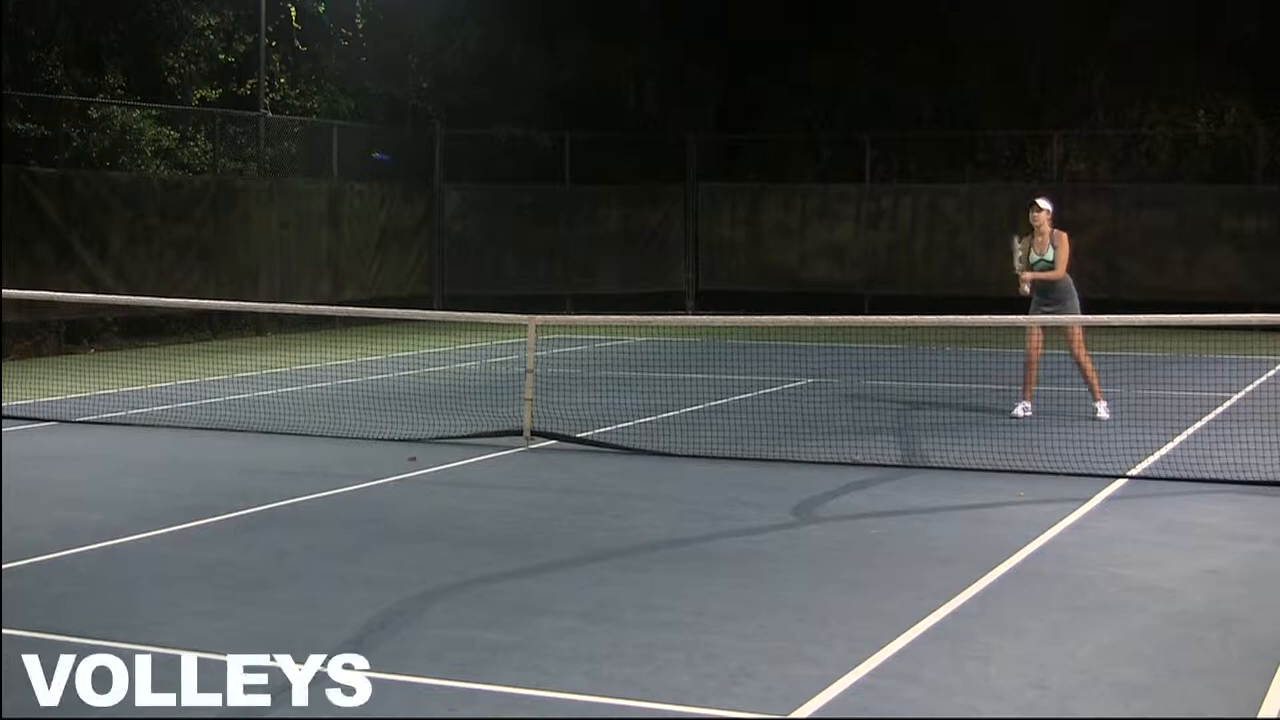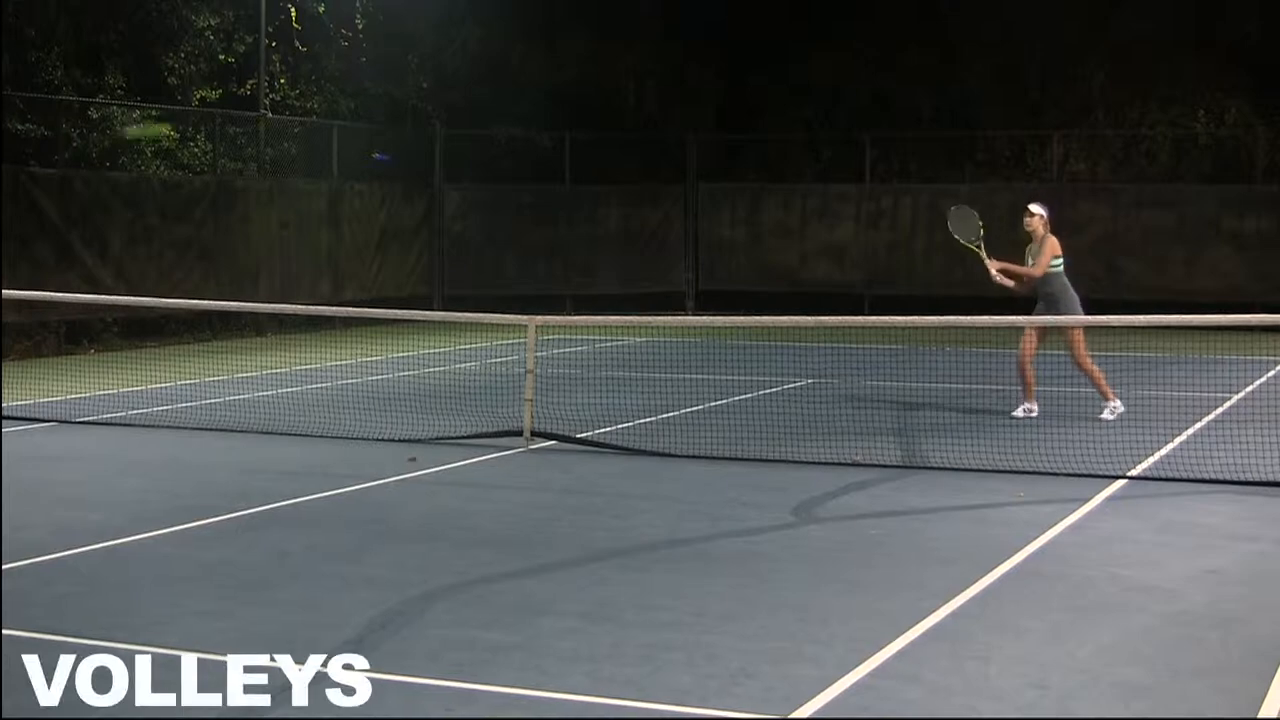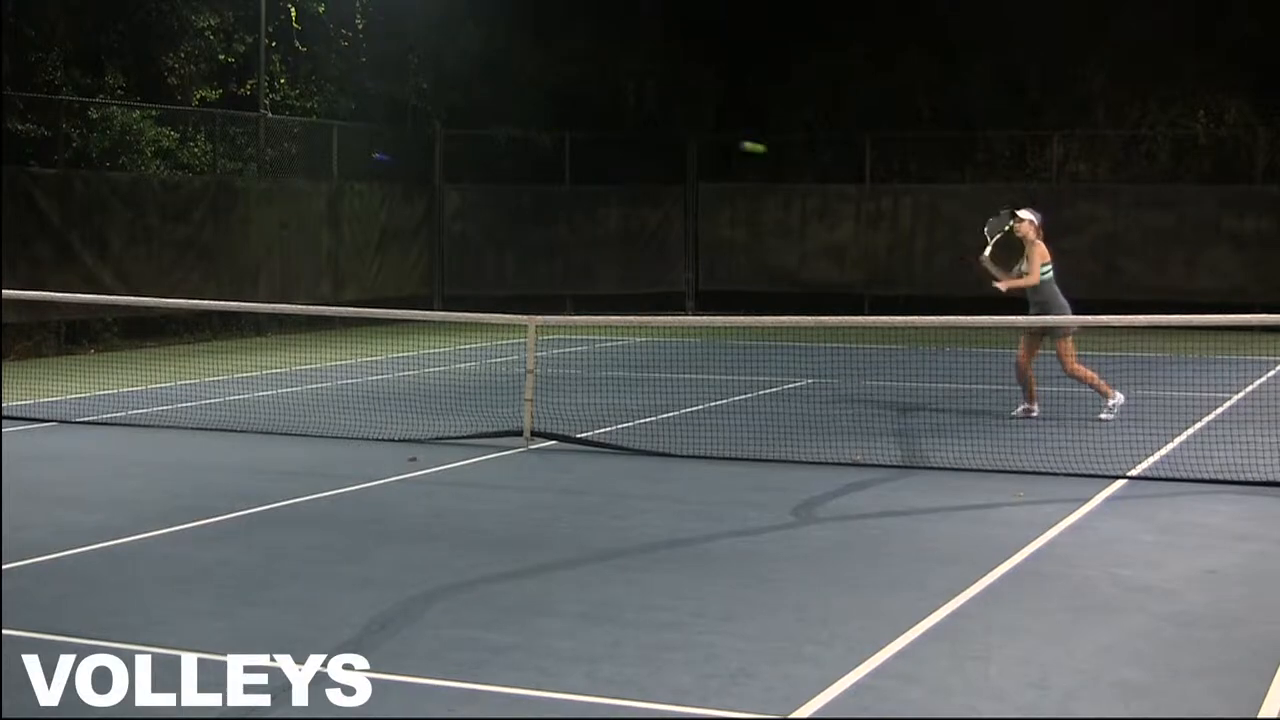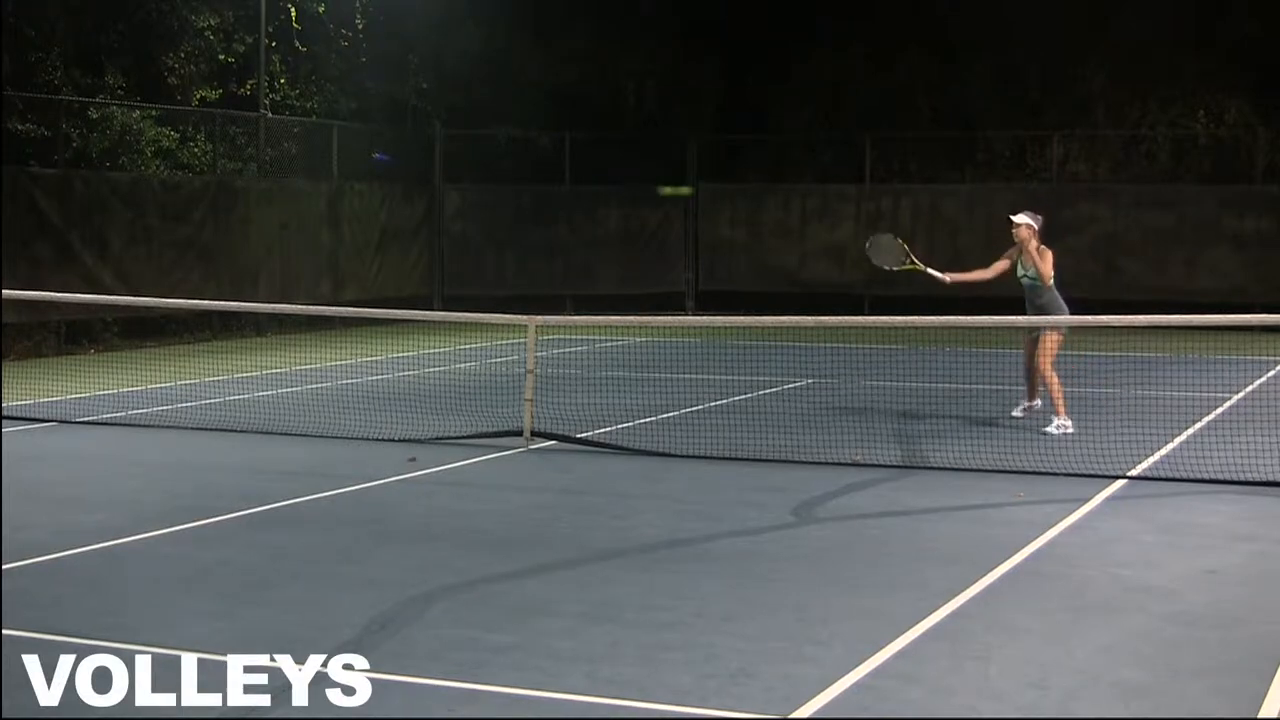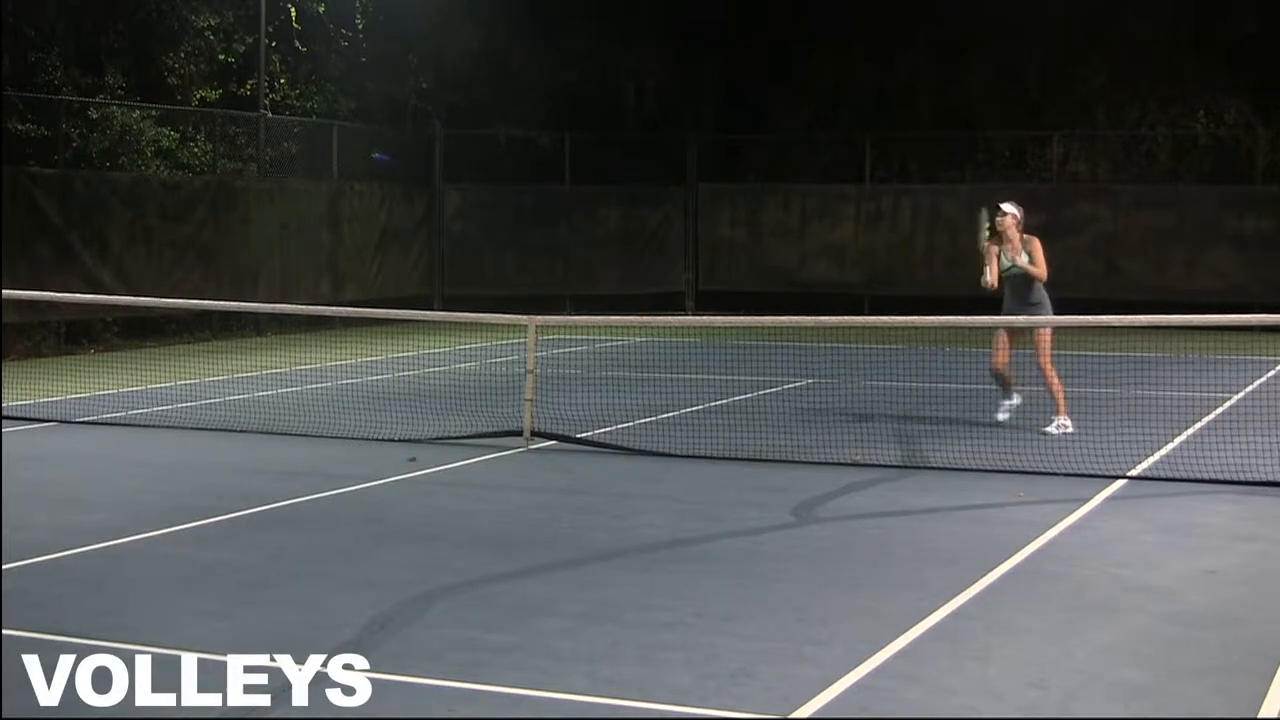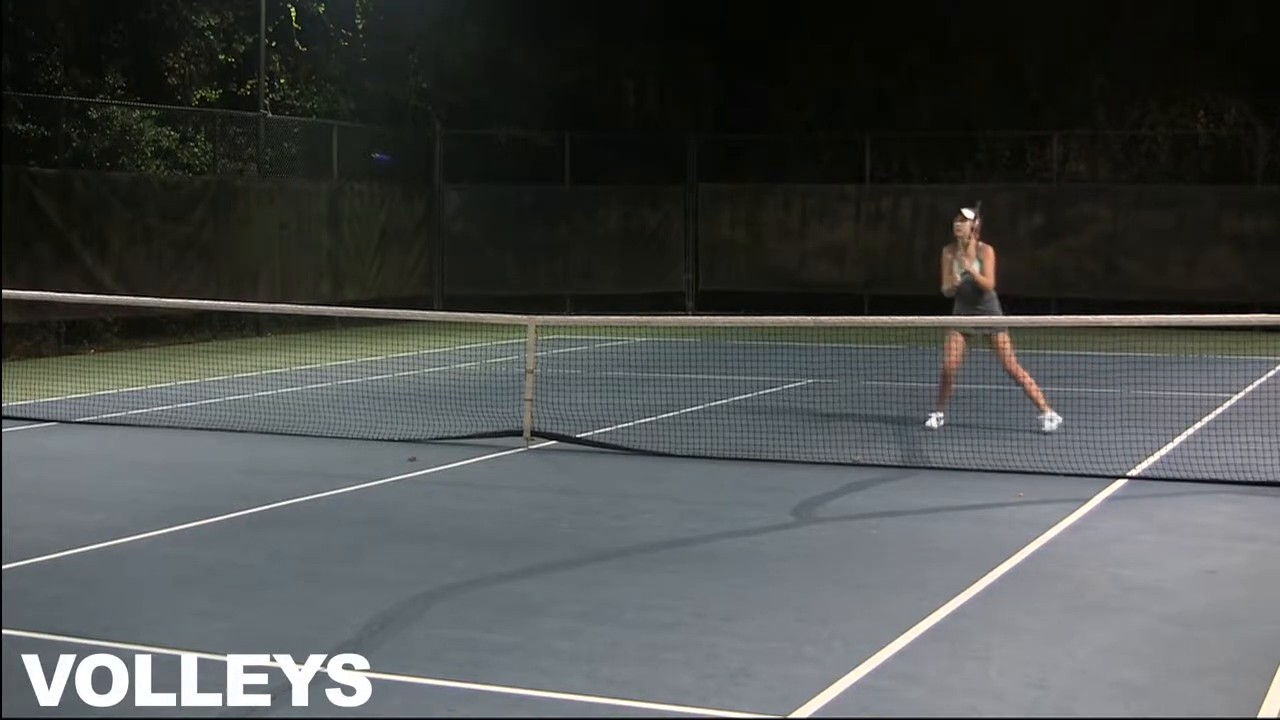
dt=0.3s
person 1, frame 1
left shoulder: (1060, 237)
right shoulder: (1025, 242)
left elbow: (1060, 273)
right elbow: (1027, 276)
left wrist: (1031, 275)
right wrist: (1024, 284)
left hip: (1065, 300)
right hip: (1040, 301)
left knee: (1079, 354)
right knee: (1031, 354)
left ankle: (1100, 402)
right ankle: (1026, 403)
person 1, frame 2
left shoulder: (1050, 241)
right shoulder: (1030, 248)
left elbow: (1037, 271)
right elbow: (1027, 285)
left wrist: (1002, 265)
right wrist: (1003, 279)
left hip: (1065, 304)
right hip: (1044, 305)
left knee: (1080, 359)
right knee: (1024, 356)
left ankle: (1112, 401)
right ankle: (1029, 404)
person 1, frame 3
left shoulder: (1037, 247)
right shoulder: (1027, 251)
left elbow: (1032, 279)
right elbow: (1010, 279)
left wrist: (1006, 284)
right wrist: (989, 265)
left hip: (1055, 311)
right hip: (1038, 312)
left knee: (1071, 368)
right knee: (1021, 363)
left ankle: (1112, 397)
right ankle: (1030, 405)
person 1, frame 4
left shoulder: (1044, 252)
right shoulder: (1015, 252)
left elbow: (1047, 279)
right elbow: (988, 273)
left wrist: (1033, 255)
right wrist: (953, 277)
left hip: (1054, 315)
right hip: (1035, 315)
left knee: (1043, 368)
right knee: (1029, 367)
left ankle: (1062, 420)
right ankle: (1032, 401)
person 1, frame 5
left shoulder: (1032, 242)
right shoulder: (993, 245)
left elbow: (1043, 276)
right elbow: (993, 282)
left wrist: (1021, 263)
right wrist: (988, 281)
left hip: (1037, 307)
right hip: (1011, 308)
left knee: (1044, 365)
right knee: (997, 366)
left ankle: (1062, 418)
right ankle: (1010, 397)
person 1, frame 6
left shoulder: (985, 250)
right shoulder: (948, 251)
left elbow: (989, 285)
right elbow: (946, 291)
left wrist: (971, 270)
right wrist: (953, 284)
left hip: (988, 313)
right hip: (963, 314)
left knee: (1012, 368)
right knee: (949, 366)
left ankle: (1048, 413)
right ankle: (939, 413)
